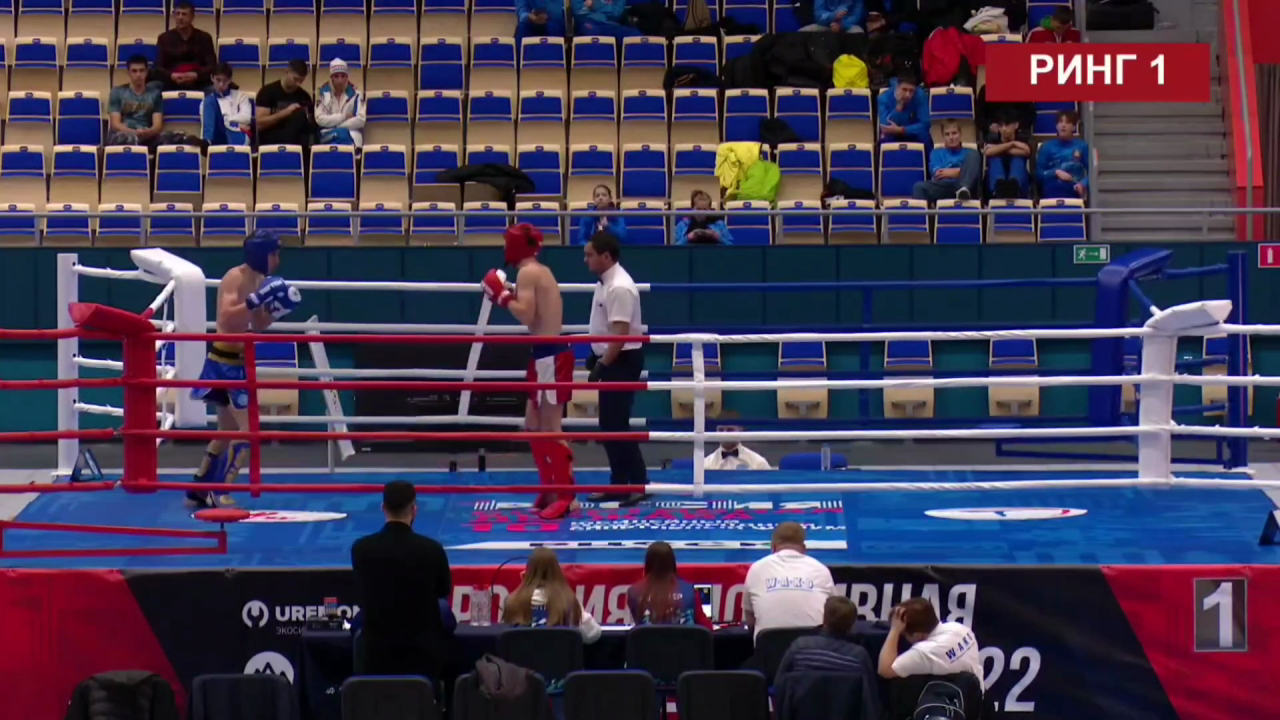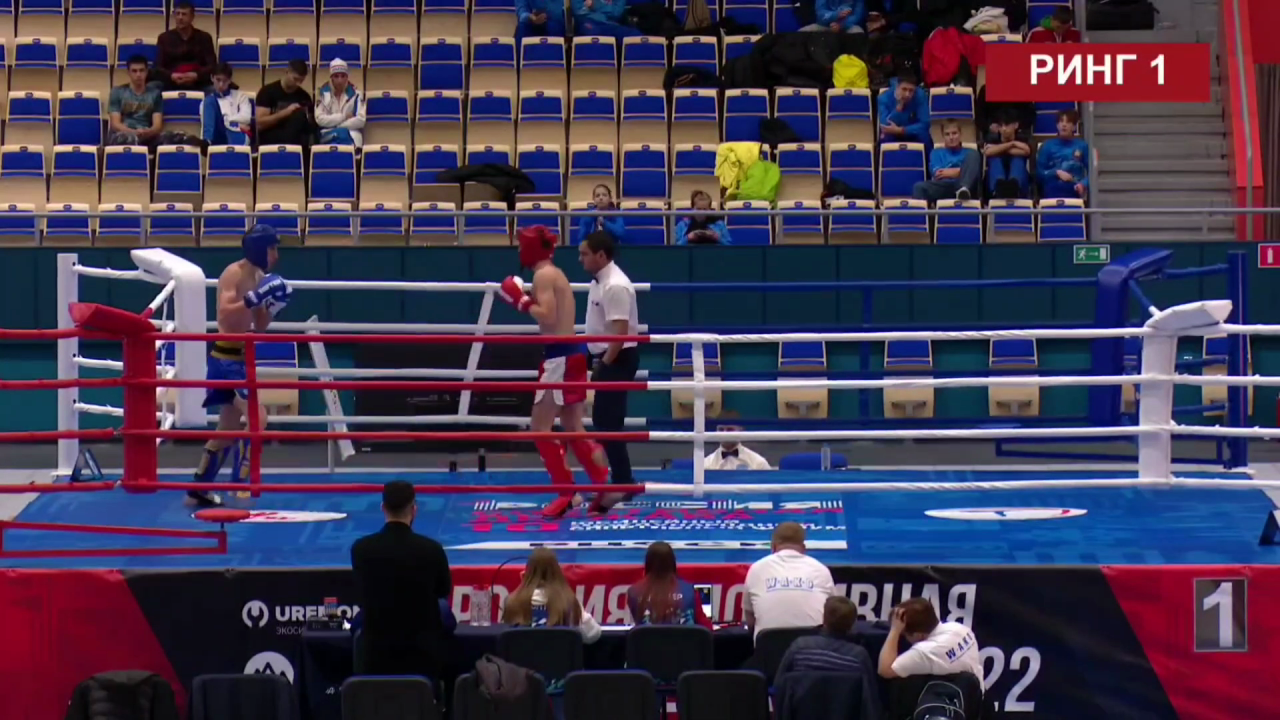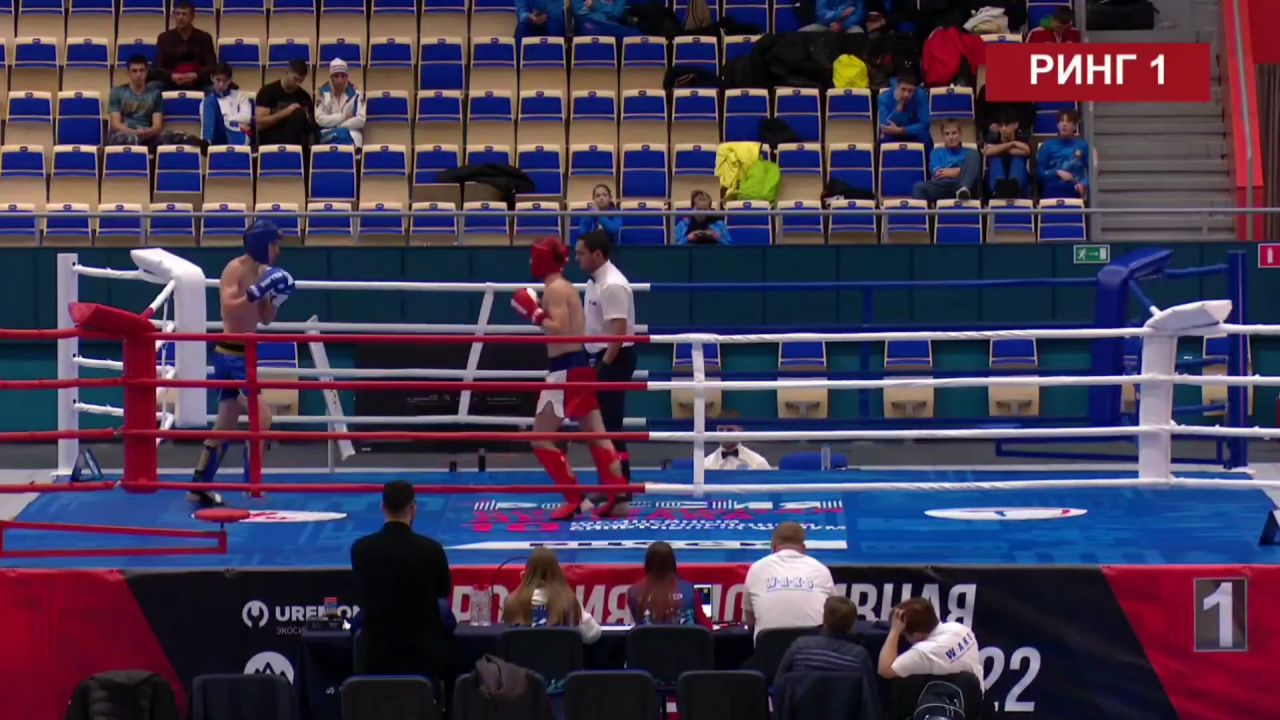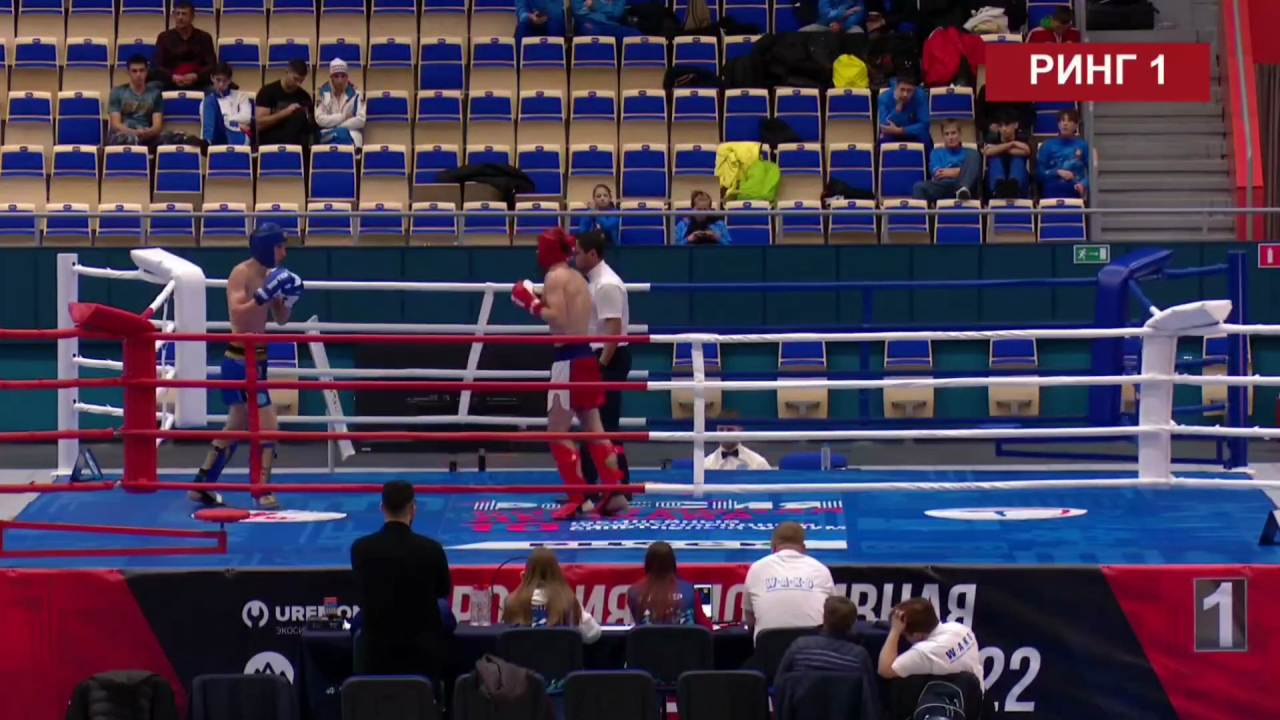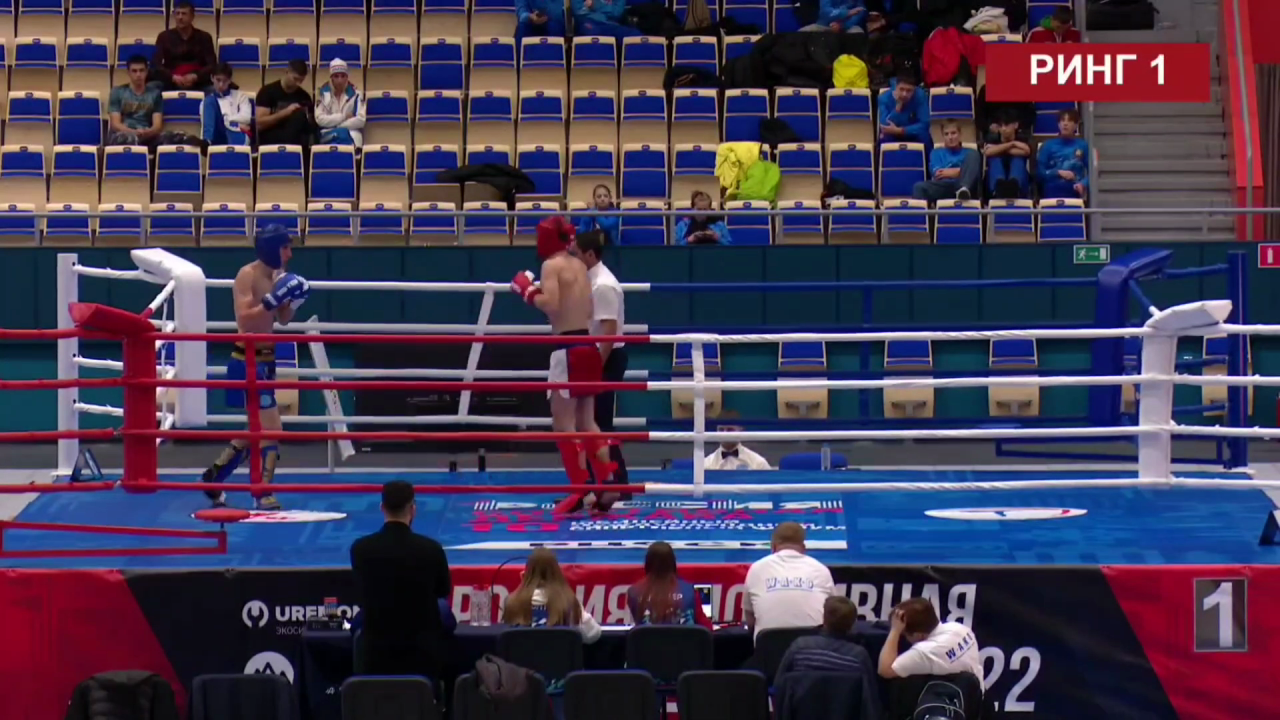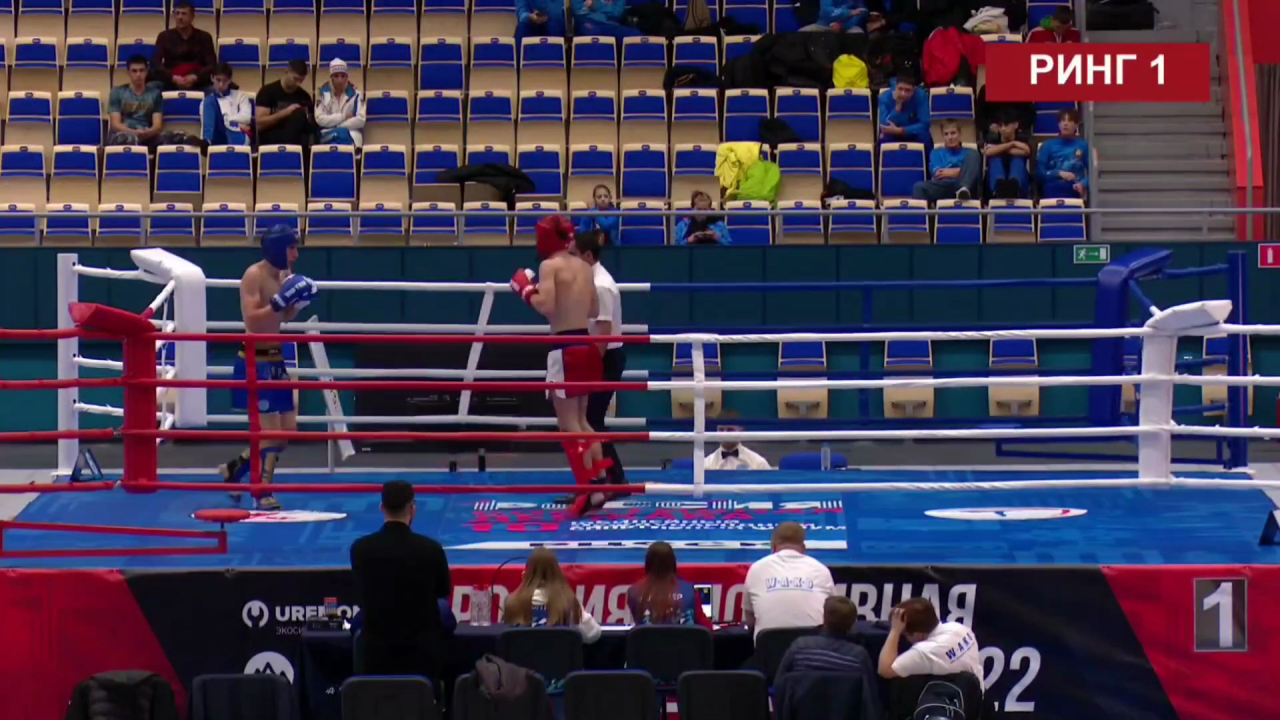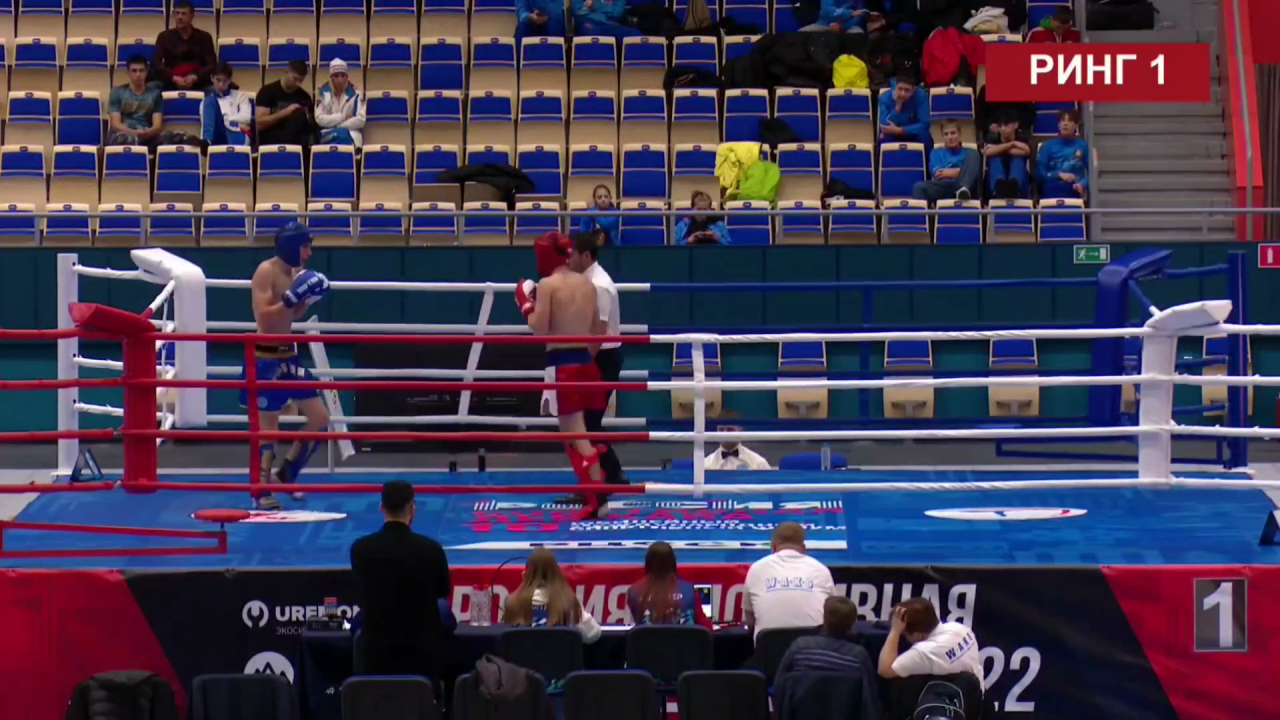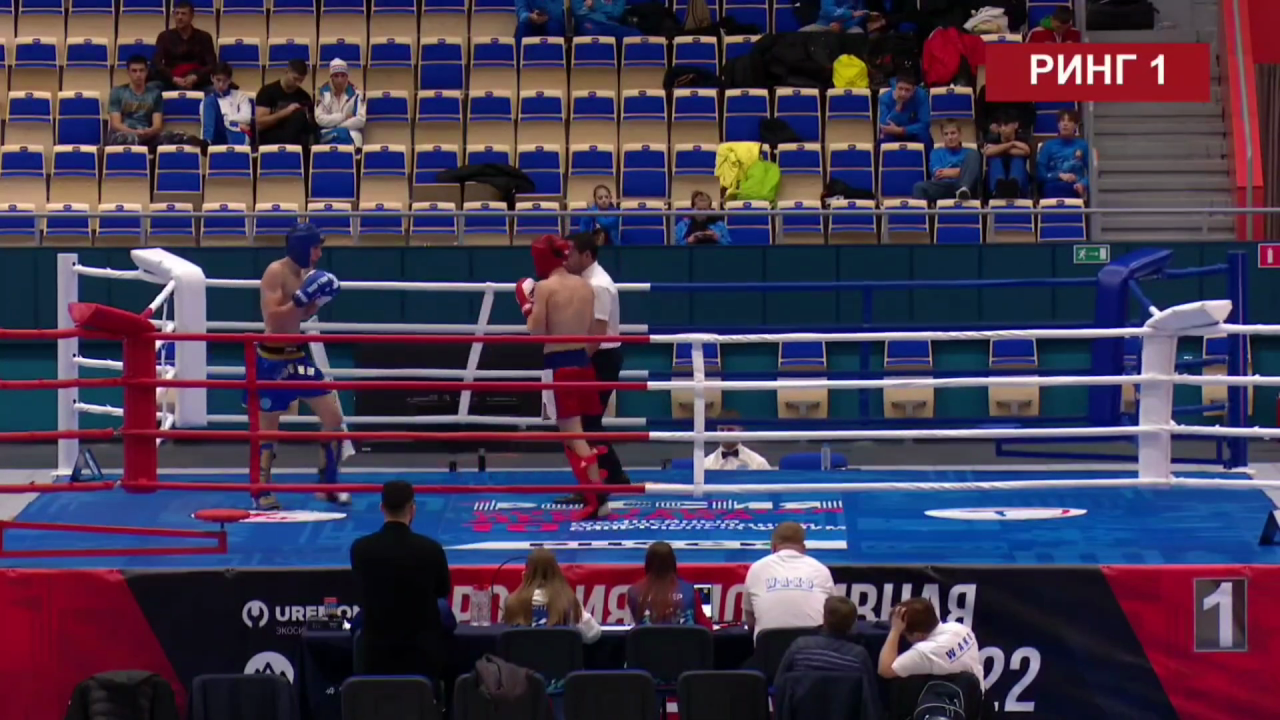
dt=0.1s
person 1, frame 1
left shoulder: (527, 273)
right shoulder: (543, 272)
left elbow: (526, 315)
left wrist: (502, 295)
right wrist: (510, 295)
left hip: (548, 356)
right hip: (554, 351)
left knee: (548, 430)
right knee: (537, 423)
left ankle: (564, 498)
right ankle: (554, 492)
person 1, frame 2
left shoulder: (543, 275)
right shoulder: (555, 273)
left elbow: (547, 318)
left wrist: (521, 301)
right wrist: (528, 300)
left hip: (561, 357)
right hip: (570, 353)
left knee: (540, 428)
right knee: (574, 429)
left ankle: (567, 493)
person 1, frame 3
left shoulder: (553, 288)
right shoulder: (566, 287)
left elbow: (560, 330)
left wrist: (535, 314)
right wrist: (542, 314)
left hip: (565, 370)
right hip: (579, 365)
left knee: (541, 440)
right knee: (596, 435)
left ankle: (576, 499)
right ankle: (618, 496)
person 1, frame 4
left shoulder: (554, 277)
right shoulder: (577, 277)
left elbow: (558, 318)
left wrist: (533, 305)
right wrist: (542, 303)
left hip: (570, 359)
right hip: (584, 357)
left knee: (557, 433)
right knee: (593, 430)
left ankle: (578, 498)
right ankle: (614, 491)
person 1, frame 5
left shoulder: (551, 266)
right shoulder: (580, 267)
left elbow: (550, 305)
left wrist: (528, 292)
left hip: (567, 350)
right hip: (587, 346)
left knee: (563, 424)
right knee: (586, 421)
left ankle: (581, 491)
right ankle: (606, 485)
person 1, frame 6
left shoulder: (549, 266)
right shoulder: (584, 267)
left elbow: (546, 306)
left wrist: (526, 291)
left hip: (564, 349)
right hip: (586, 346)
left knee: (568, 424)
right knee: (579, 420)
left ankle: (589, 490)
right ankle: (598, 482)
person 1, frame 7
left shoulder: (547, 285)
right shoulder: (587, 283)
left elbow: (539, 328)
left wrist: (527, 306)
left hip: (562, 364)
right hip: (585, 362)
left knee: (575, 436)
right knee: (577, 432)
left ankle: (596, 499)
right ankle: (597, 492)
person 1, frame 8
left shoulder: (545, 287)
right shoulder: (585, 286)
left elbow: (536, 330)
left wrist: (527, 305)
left hip: (558, 368)
right hip: (582, 364)
left knee: (573, 438)
right knee: (574, 433)
left ankle: (596, 500)
right ankle: (597, 493)
person 2, frame 1
left shoulder: (261, 281)
right shoulder: (235, 278)
left elbow: (260, 328)
right elbow: (225, 317)
left wrist: (277, 309)
right wrist: (256, 300)
left hip: (238, 361)
right hip: (226, 361)
left knee: (228, 431)
right knee: (248, 429)
left ankle: (198, 491)
right ankle: (220, 492)
person 2, frame 2
left shoulder: (260, 277)
right shoulder: (233, 273)
right elbow: (224, 315)
left wrist: (273, 305)
right wrist: (254, 298)
left hip: (240, 357)
right hip: (227, 358)
left knee: (227, 430)
right knee: (259, 418)
left ankle: (199, 489)
right ankle: (241, 483)
person 2, frame 3
left shoulder: (264, 271)
right shoulder: (235, 269)
left elbow: (267, 319)
right elbow: (227, 308)
left wrist: (277, 297)
right wrist: (257, 291)
left hip: (245, 353)
right hip: (232, 354)
left knee: (226, 425)
right knee: (262, 417)
left ankle: (199, 487)
person 2, frame 4
left shoulder: (272, 273)
right shoulder: (242, 273)
left elbow: (282, 320)
right elbow: (235, 314)
left wrist: (287, 299)
right wrist: (264, 294)
left hip: (257, 356)
right hip: (241, 358)
left knee: (237, 428)
right knee: (268, 427)
left ankle: (202, 485)
right ankle: (262, 492)
person 2, frame 5
left shoulder: (279, 274)
right shoulder: (247, 275)
left elbow: (283, 320)
right elbow: (244, 319)
left wrist: (292, 301)
right wrist: (273, 300)
left hip: (267, 358)
right hip: (248, 360)
left knee: (258, 431)
right knee: (269, 431)
left ankle: (212, 477)
right ankle: (261, 493)
person 2, frame 6
left shoulder: (285, 274)
right shoulder: (254, 275)
right elbow: (251, 320)
left wrist: (298, 302)
right wrist: (280, 300)
left hip: (275, 358)
right hip: (256, 361)
left knee: (287, 430)
right knee: (270, 431)
left ankle: (234, 469)
right ankle: (263, 493)
person 2, frame 7
left shoulder: (297, 271)
right shoulder: (266, 271)
right elbow: (263, 316)
left wrist: (308, 298)
right wrist: (293, 296)
left hip: (288, 355)
right hip: (267, 358)
left knee: (320, 419)
right knee: (268, 429)
left ankle: (285, 474)
right ankle: (260, 492)
person 2, frame 8
left shoulder: (306, 272)
right shoulder: (276, 272)
right elbow: (273, 317)
left wrist: (319, 298)
right wrist: (303, 296)
left hip: (298, 355)
right hip: (273, 359)
left knee: (333, 416)
right knee: (268, 429)
left ankle: (328, 484)
right ankle: (261, 492)
person 3, frame 1
left shoulder: (619, 287)
right shoulder: (605, 283)
left elbow: (621, 333)
left wrist: (603, 365)
right wrist: (595, 355)
left hip: (622, 361)
right hip: (611, 361)
left knee: (616, 425)
right knee: (609, 424)
left ankle: (638, 483)
right ankle: (620, 483)
person 3, frame 2
left shoulder: (615, 285)
right shoulder: (600, 281)
left elbow: (620, 331)
left wrist: (603, 364)
right wrist: (593, 356)
left hip: (618, 359)
right hip: (607, 359)
left knee: (608, 423)
right knee: (605, 422)
left ankle: (623, 482)
right ankle: (620, 483)
person 3, frame 3
left shoulder: (612, 285)
right shoulder: (597, 281)
left elbow: (618, 330)
left wrist: (605, 364)
right wrist: (596, 359)
left hip: (615, 360)
right hip: (605, 358)
left knee: (603, 424)
right knee: (606, 423)
person 3, frame 4
left shoulder: (607, 284)
right shoulder: (593, 281)
left elbow: (614, 330)
left wrist: (602, 365)
left hip: (610, 360)
right hip: (601, 358)
left knee: (599, 424)
right knee: (602, 422)
left ankle: (590, 483)
right ankle: (617, 483)
person 3, frame 5
left shoulder: (602, 285)
right shoulder: (591, 280)
left elbow: (609, 331)
left hip: (607, 359)
right hip: (599, 357)
left knee: (593, 423)
right knee: (599, 422)
right ankle: (617, 481)
person 3, frame 6
left shoulder: (599, 286)
right shoulder: (589, 281)
left elbow: (604, 333)
left hip: (604, 359)
left knee: (588, 423)
right knee: (592, 422)
right ankle: (615, 480)
person 3, frame 7
left shoulder: (597, 286)
right shoulder: (586, 282)
left elbow: (598, 333)
left wrist: (582, 365)
right wrist: (581, 360)
left hip: (602, 359)
right hip: (595, 360)
left knee: (586, 424)
right knee: (589, 422)
left ankle: (592, 486)
right ankle: (612, 476)
person 3, frame 8
left shoulder: (597, 286)
right shoulder: (587, 281)
left elbow: (598, 332)
left hip: (602, 359)
right hip: (596, 359)
left knee: (586, 424)
right knee: (589, 423)
right ankle: (614, 475)
person 4, frame 1
left shoulder: (361, 548)
right shoulder: (432, 549)
left elbow: (364, 593)
right elbow: (444, 591)
left hip: (377, 649)
right hip: (422, 649)
person 4, frame 2
left shoulder: (360, 548)
right shoulder: (432, 549)
left elbow: (363, 593)
right elbow: (444, 591)
left hip: (377, 649)
right hip: (422, 649)
person 4, frame 3
left shoulder: (360, 549)
right shoulder: (431, 549)
left elbow: (363, 593)
right elbow: (444, 591)
left hip: (377, 649)
right hip: (422, 649)
person 4, frame 4
left shoulder: (360, 549)
right shoulder: (431, 549)
left elbow: (363, 593)
right elbow: (444, 591)
left hip: (377, 649)
right hip: (422, 649)
person 4, frame 5
left shoulder: (360, 548)
right shoulder: (431, 549)
left elbow: (363, 593)
right elbow: (444, 591)
left hip: (377, 649)
right hip: (422, 649)
person 4, frame 6
left shoulder: (360, 548)
right shoulder: (431, 549)
left elbow: (363, 593)
right elbow: (444, 591)
left hip: (377, 648)
right hip: (421, 649)
person 4, frame 7
left shoulder: (360, 549)
right shoulder: (431, 549)
left elbow: (363, 594)
right elbow: (444, 591)
left hip: (376, 649)
right hip: (422, 649)
person 4, frame 8
left shoulder: (360, 548)
right shoulder: (431, 549)
left elbow: (363, 594)
right elbow: (444, 591)
left hip: (377, 648)
right hip: (422, 649)
